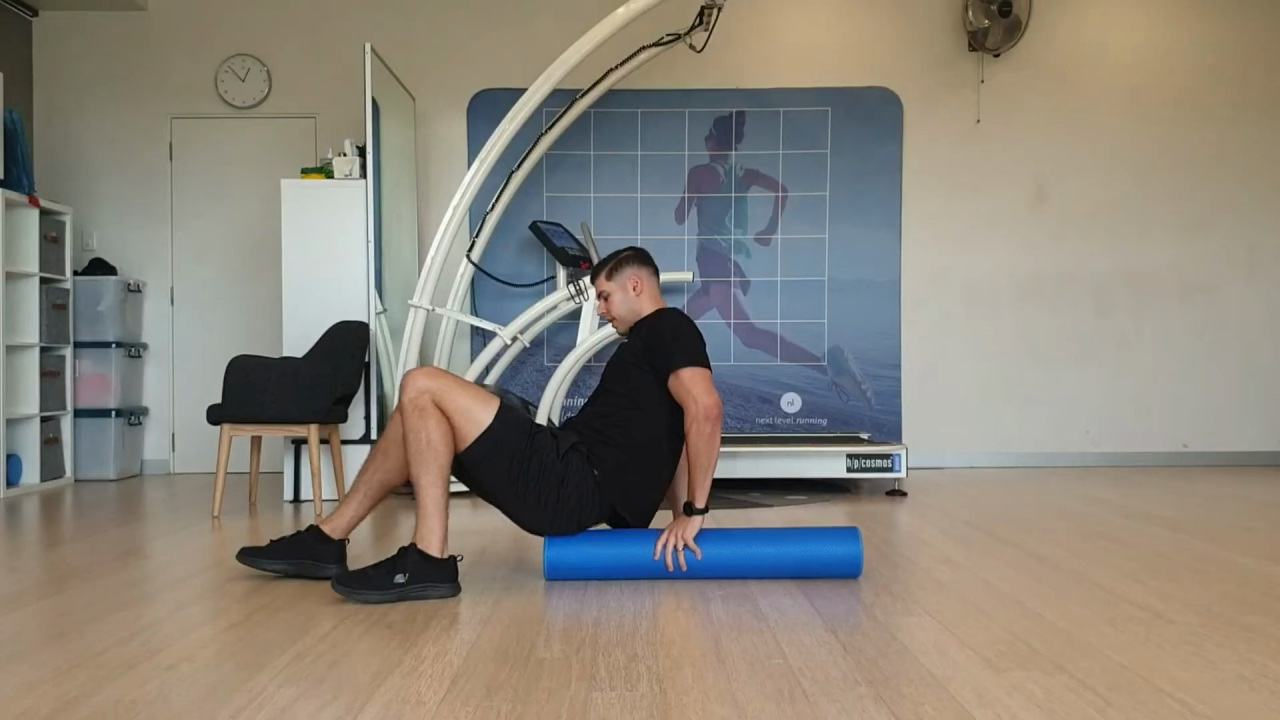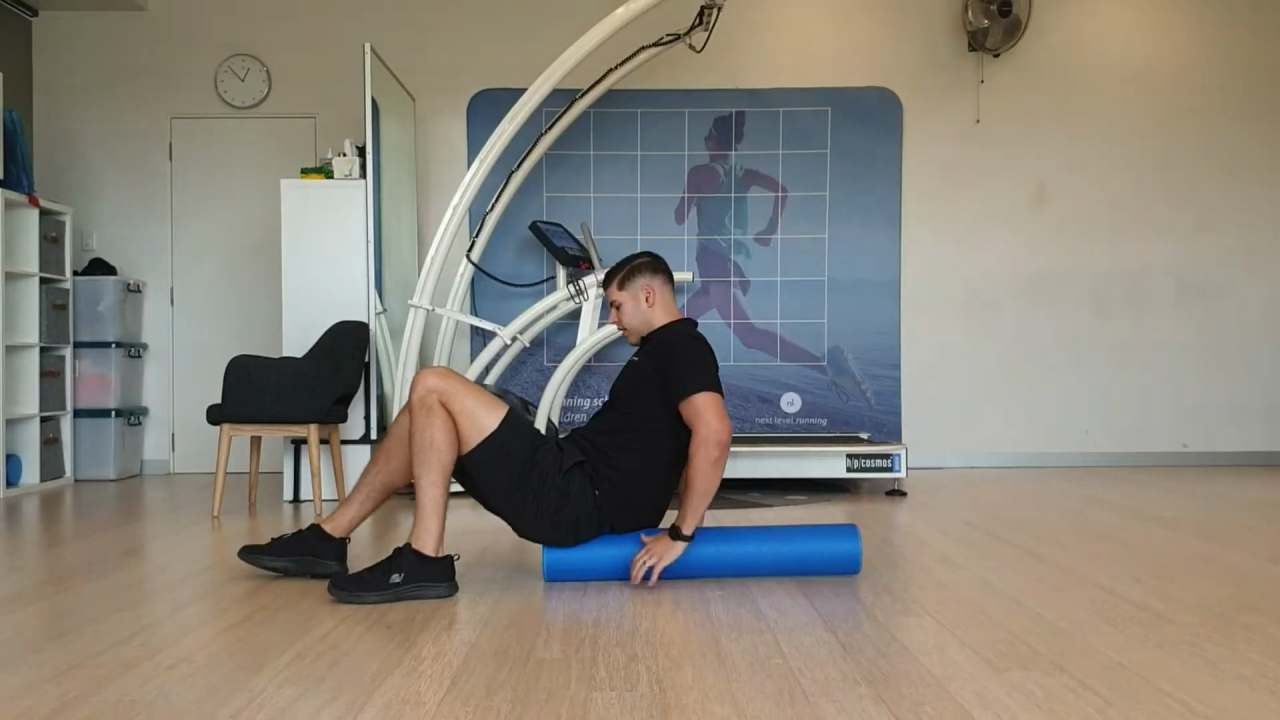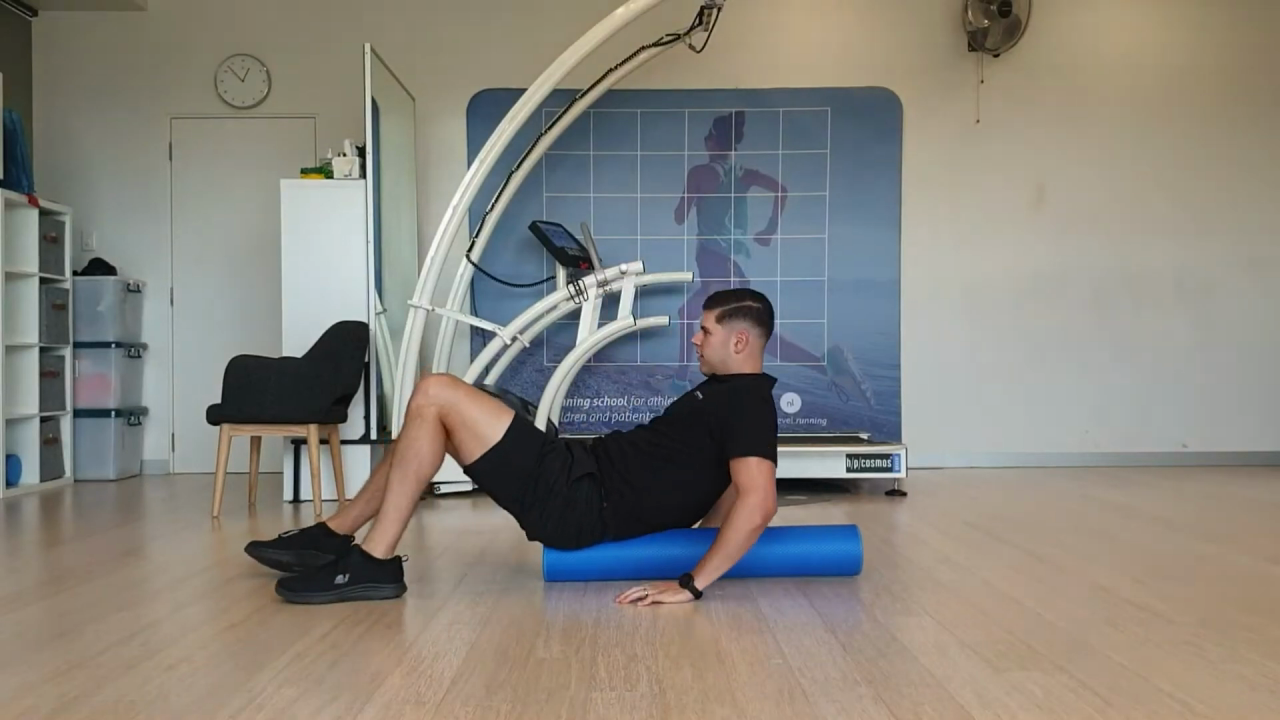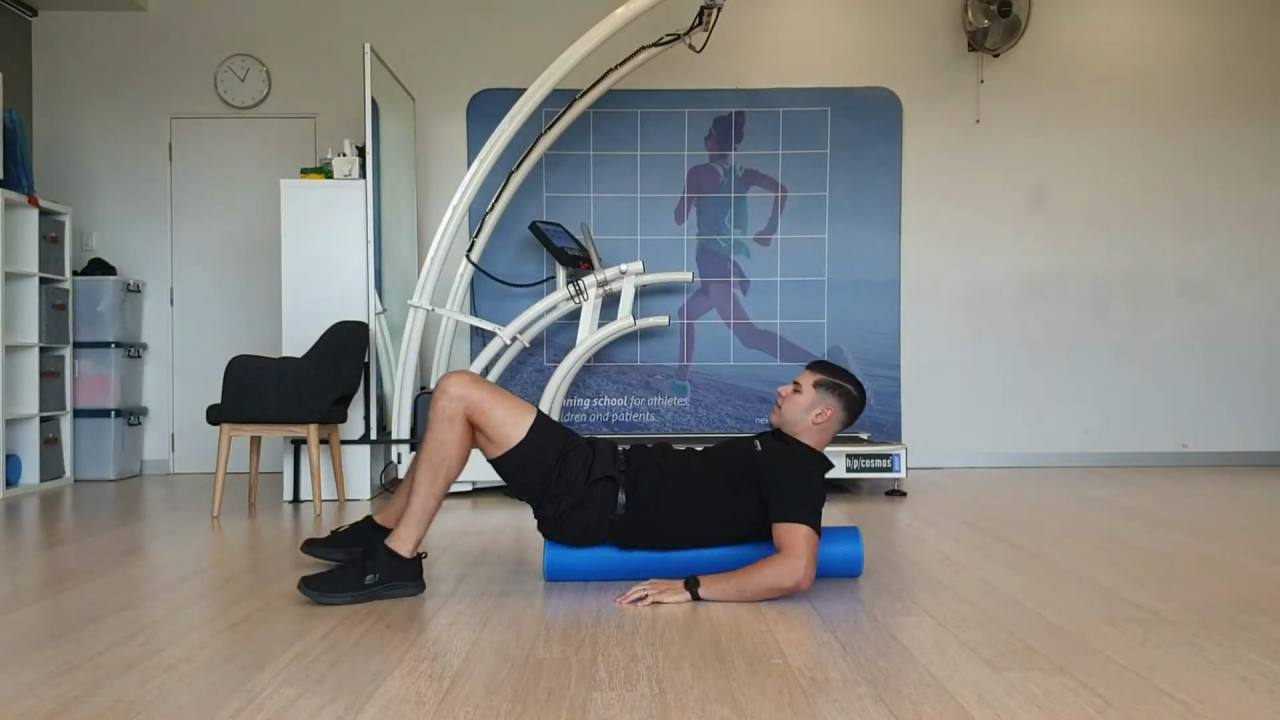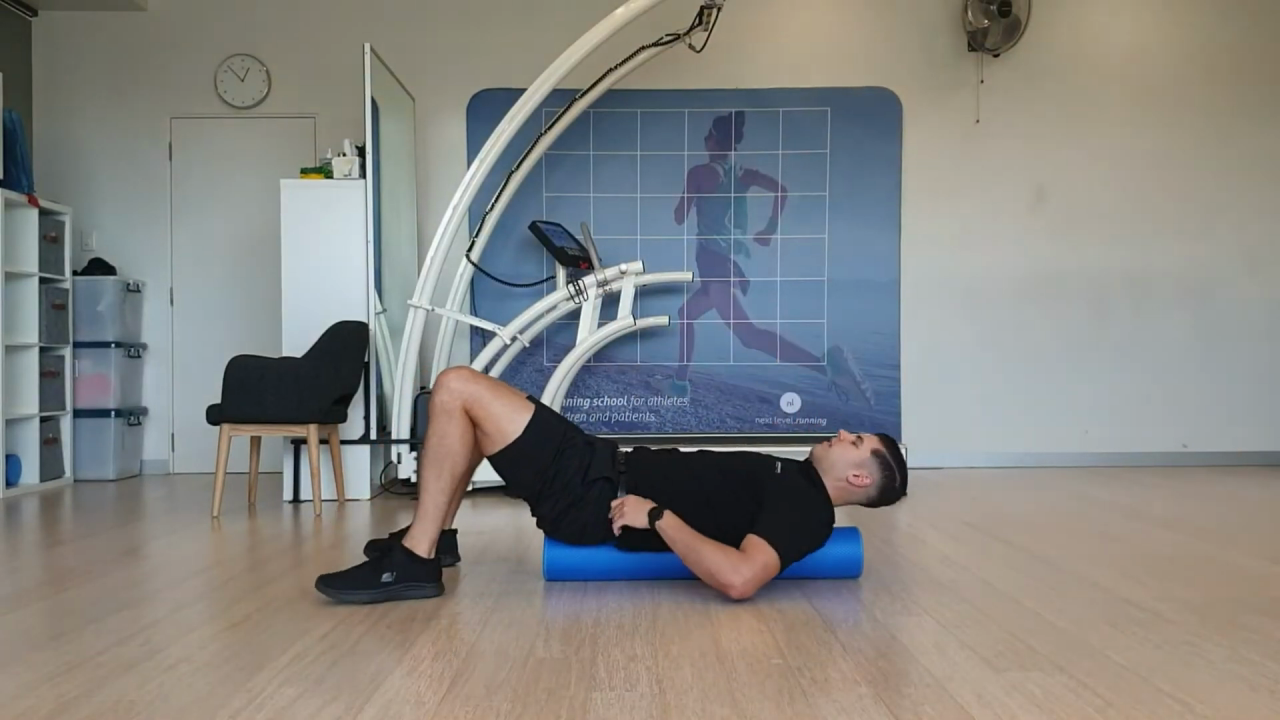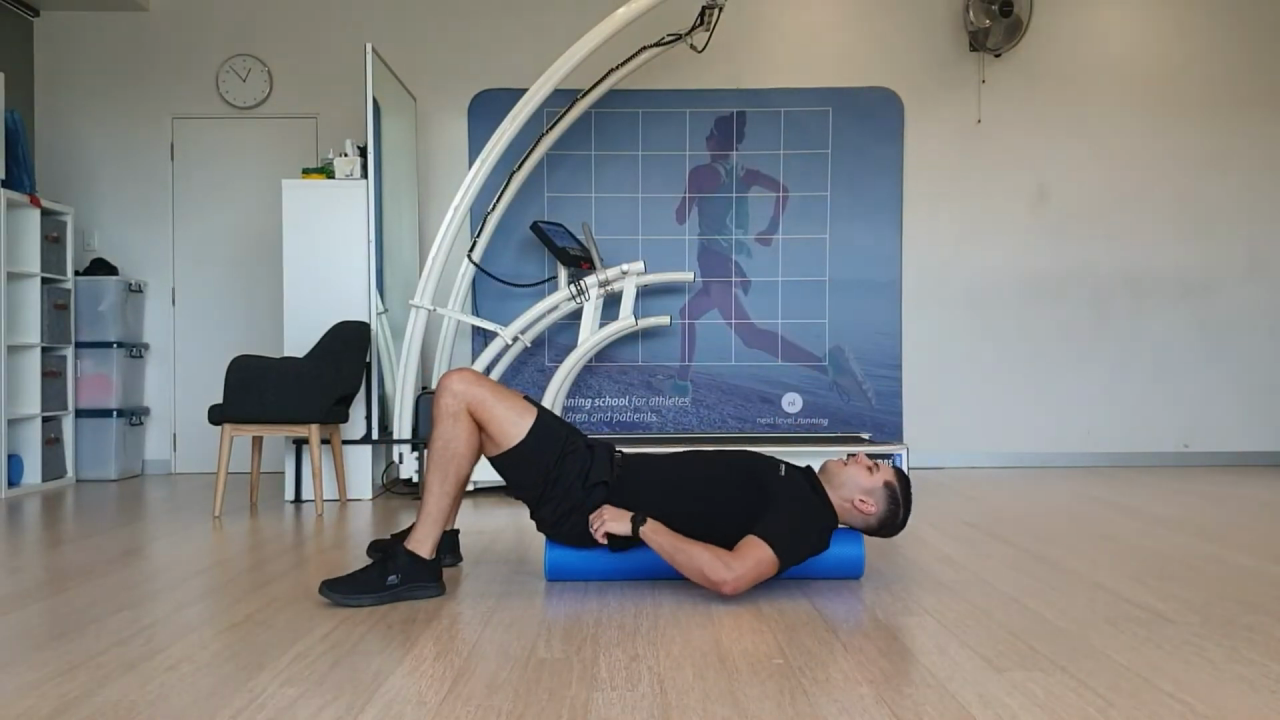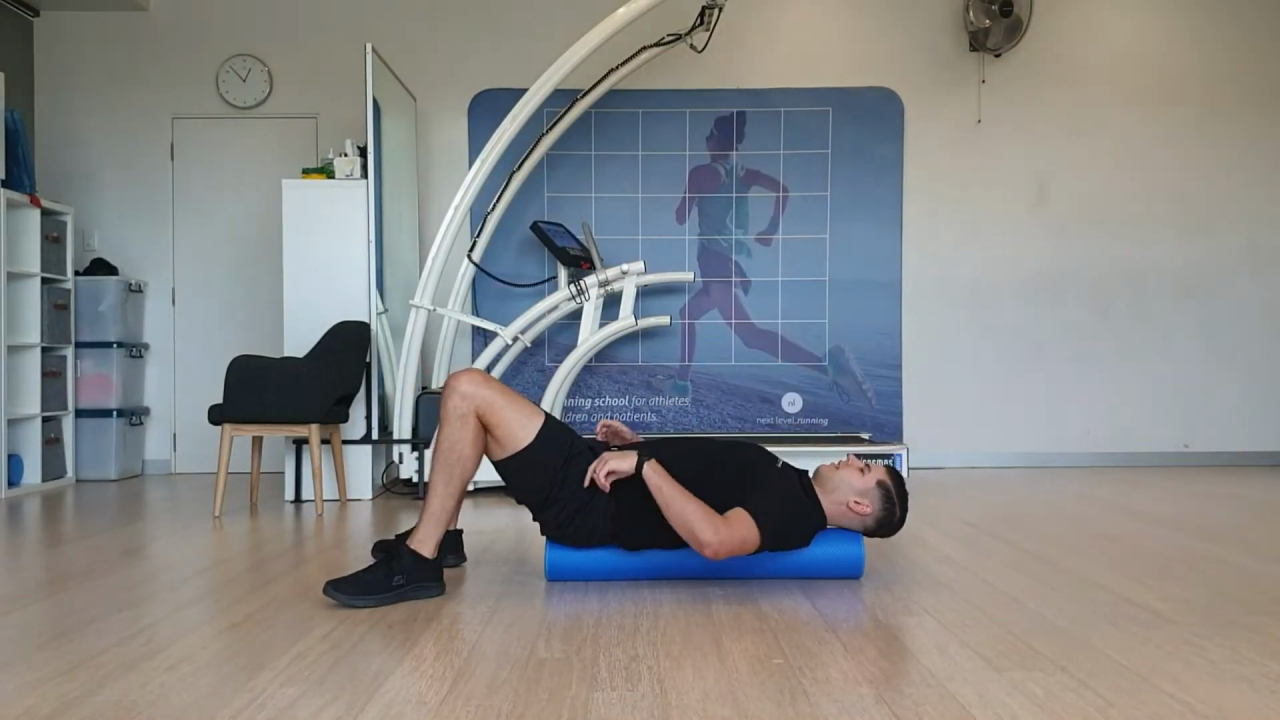
dt=0.5s
person 1, frame 1
left shoulder: (667, 327)
right shoulder: (656, 340)
left elbow: (705, 410)
right elbow: (669, 434)
left wrist: (694, 512)
right wrist: (679, 515)
left hip: (568, 485)
right hip: (576, 482)
left knee: (422, 387)
right knee: (418, 416)
left ankle: (429, 561)
right ankle: (326, 539)
person 1, frame 2
left shoulder: (680, 348)
right shoulder: (671, 348)
left elbow: (713, 435)
right elbow: (680, 445)
left wrist: (680, 534)
left hip: (570, 501)
right hip: (575, 493)
left knee: (432, 387)
right knee: (424, 414)
left ankle: (424, 560)
right ankle: (326, 539)
person 1, frame 3
left shoulder: (745, 403)
right shoulder: (733, 395)
left elbow: (758, 502)
right elbow: (737, 493)
left wrist: (691, 584)
left hip: (576, 503)
right hip: (586, 474)
left knee: (435, 395)
right knee: (432, 414)
left ankle: (374, 562)
right ankle: (334, 536)
person 1, frame 4
left shoulder: (798, 472)
right shoulder: (782, 452)
left elbow: (794, 571)
right elbow: (712, 498)
left wrist: (688, 588)
left hip: (594, 503)
right hip: (607, 473)
left knee: (455, 393)
right knee: (462, 397)
left ankle: (395, 560)
right ankle: (381, 529)
person 1, frame 5
left shoulder: (801, 510)
right shoulder: (795, 483)
left elbow: (738, 578)
left wrist: (656, 516)
left hip: (596, 500)
right hip: (611, 469)
left knee: (456, 388)
right knee: (465, 397)
left ankle: (414, 562)
right ankle: (433, 535)
person 1, frame 6
left shoulder: (806, 519)
right shoulder: (797, 486)
left elbow: (728, 575)
left wrist: (637, 522)
left hip: (589, 501)
right hip: (606, 471)
left knee: (459, 391)
right knee: (466, 393)
left ankle: (415, 564)
right ankle: (435, 536)
person 1, frame 7
left shoulder: (794, 512)
right shoulder: (791, 487)
left elbow: (712, 538)
left wrist: (642, 464)
right wrist: (639, 446)
left hip: (586, 499)
right hip: (603, 478)
left knee: (468, 390)
right knee: (469, 394)
left ankle: (417, 561)
right ankle: (439, 536)
person 2, frame 1
left shoulder: (700, 172)
right shoulder: (744, 174)
left elbow: (680, 218)
right elbow: (781, 190)
left wrist: (687, 196)
right wrist: (771, 230)
left hip: (714, 260)
right hip: (735, 261)
left knee: (748, 333)
right knee: (686, 316)
left ankle: (826, 365)
person 2, frame 2
left shoulder: (700, 172)
right shoulder: (744, 174)
left elbow: (680, 218)
right elbow: (780, 189)
left wrist: (687, 196)
right wrist: (771, 229)
left hip: (714, 260)
right hip: (736, 261)
left knee: (748, 333)
right knee: (686, 315)
left ankle: (825, 364)
person 2, frame 3
left shoulder: (700, 173)
right shoulder: (745, 173)
left elbow: (680, 218)
right elbow: (780, 189)
left wrist: (686, 197)
right wrist: (770, 230)
left hip: (714, 260)
right hip: (735, 261)
right knee: (687, 314)
left ankle: (825, 364)
right ankle: (681, 381)
person 2, frame 4
left shoulder: (700, 173)
right shoulder: (744, 173)
left elbow: (680, 218)
right elbow: (780, 190)
left wrist: (686, 197)
right wrist: (771, 229)
left hip: (714, 261)
right hip: (734, 261)
left knee: (747, 333)
right knee: (687, 314)
right ankle: (681, 381)
person 2, frame 5
left shoulder: (700, 173)
right shoulder: (744, 174)
left elbow: (680, 218)
right elbow: (781, 190)
left wrist: (687, 195)
right wrist: (770, 229)
left hip: (714, 260)
right hip: (734, 261)
left knee: (749, 334)
right knee: (686, 314)
left ankle: (825, 365)
right ankle: (681, 381)
person 2, frame 6
left shoulder: (701, 173)
right shoulder: (746, 174)
left elbow: (681, 218)
right elbow: (782, 191)
left wrist: (691, 196)
right wrist: (771, 230)
left hip: (715, 260)
right hip: (736, 260)
left knee: (749, 334)
right knee: (688, 314)
left ankle: (828, 365)
right ankle: (681, 382)
person 2, frame 7
left shoulder: (701, 173)
right shoulder: (746, 174)
left elbow: (681, 218)
right elbow: (782, 190)
left wrist: (690, 196)
right wrist: (771, 230)
left hip: (715, 261)
right hip: (735, 261)
left knee: (750, 334)
right knee: (688, 315)
left ankle: (827, 365)
right ankle: (681, 382)
